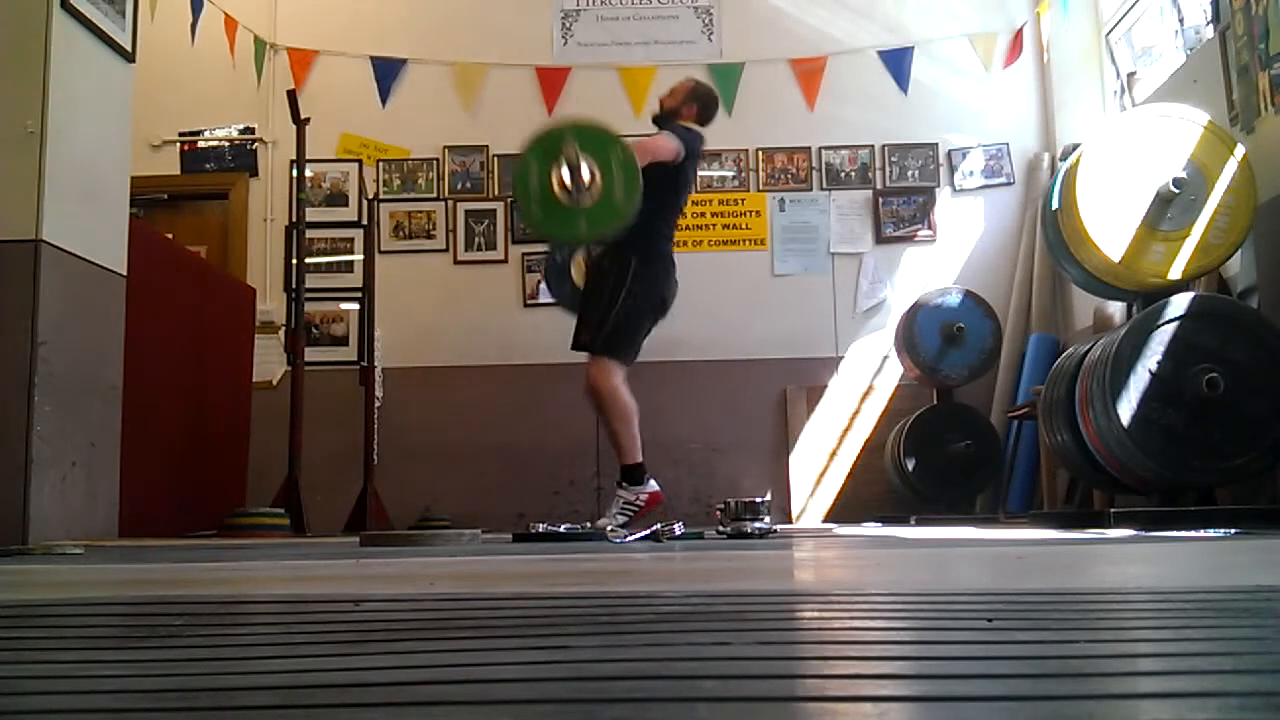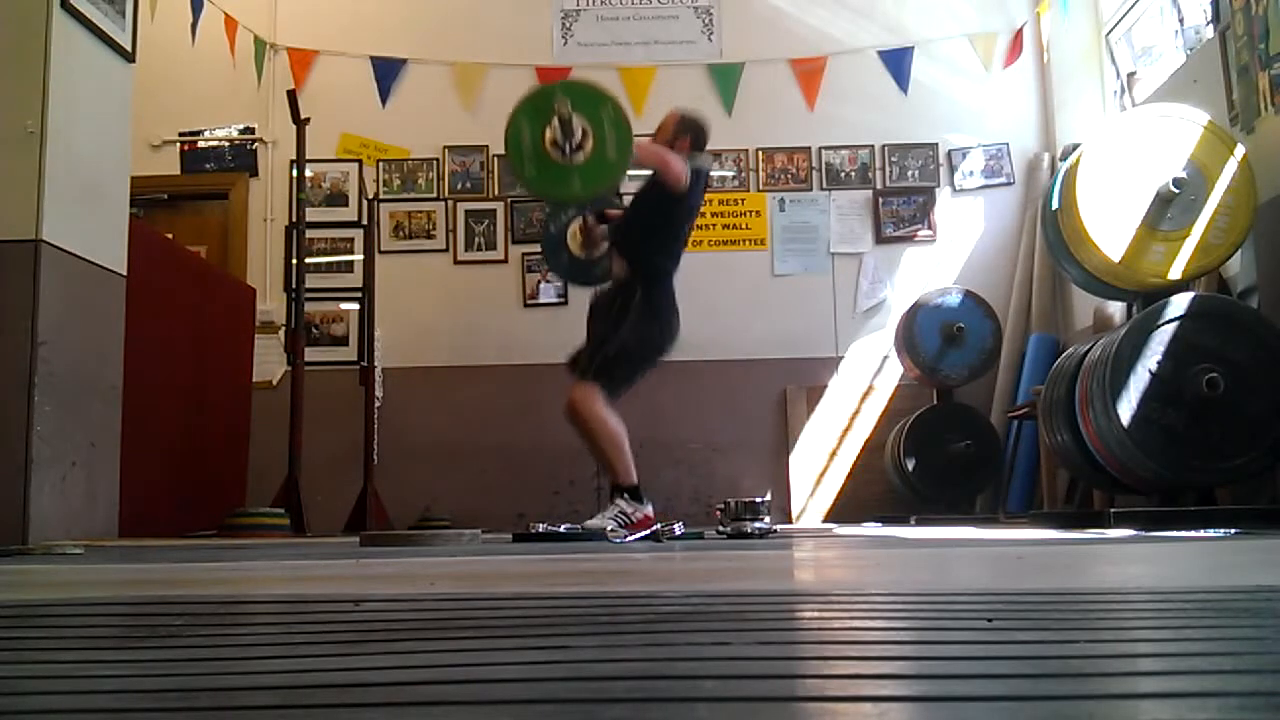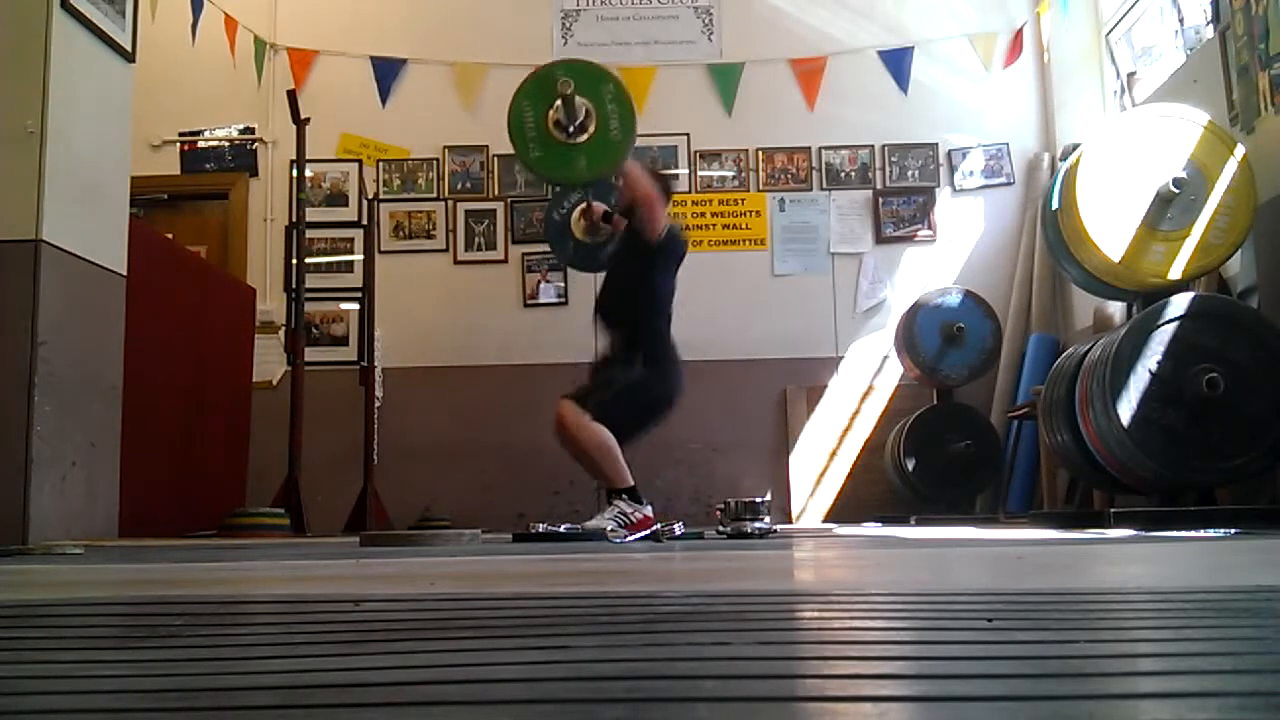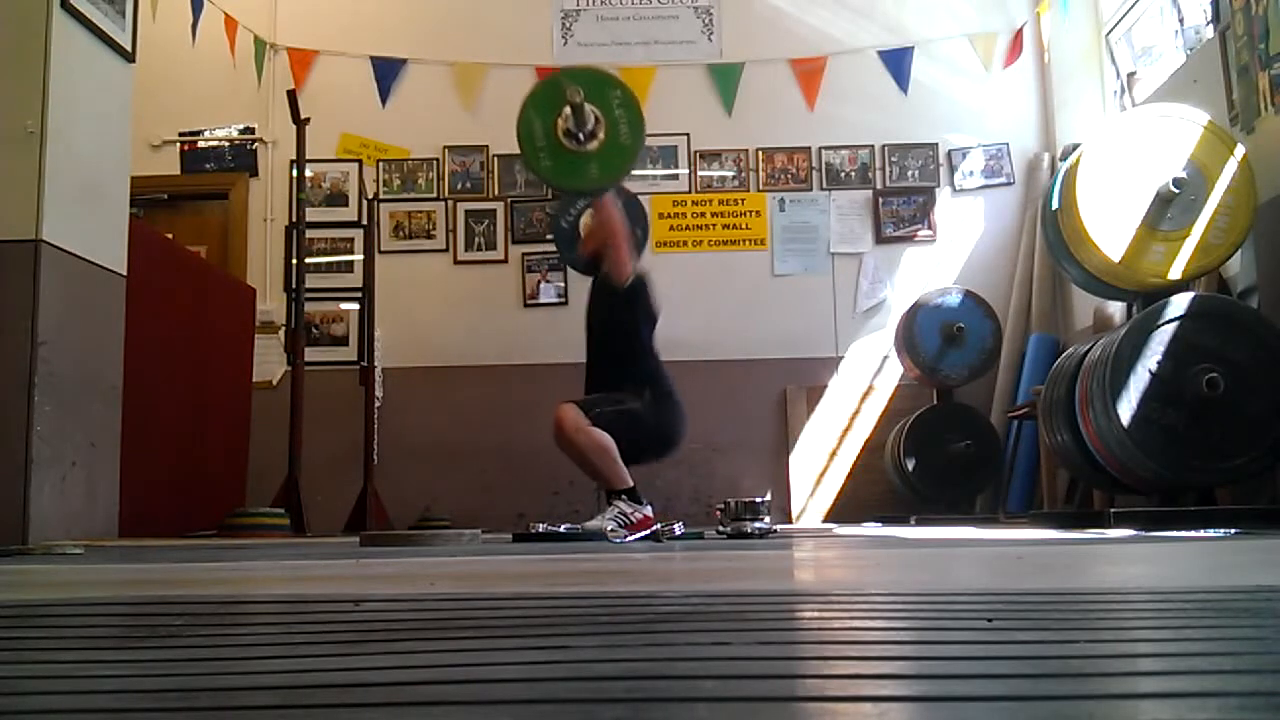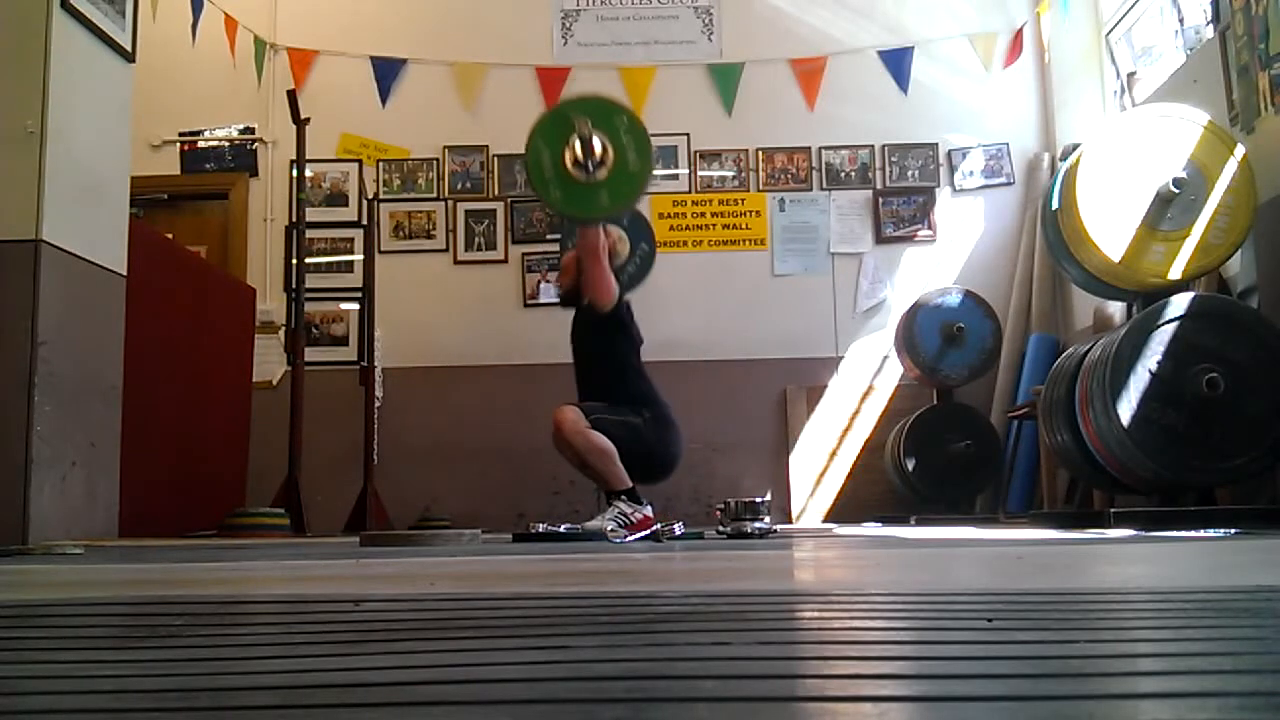
dt=0.1s
person 1, frame 1
left shoulder: (678, 138)
right shoulder: (677, 148)
left elbow: (645, 149)
left hip: (639, 267)
right hip: (634, 269)
left knee: (602, 374)
right knee: (605, 379)
left ankle: (637, 484)
right ankle: (635, 484)
person 1, frame 2
left shoulder: (685, 176)
right shoulder: (664, 190)
left elbow: (659, 157)
right wrist: (601, 219)
left hip: (643, 308)
right hip: (632, 305)
left knee: (583, 398)
right knee: (588, 401)
left ankle: (632, 502)
right ankle: (629, 497)
person 1, frame 3
left shoulder: (658, 236)
right shoulder: (642, 237)
left elbow: (640, 189)
right wrist: (603, 214)
left hip: (649, 364)
right hip: (635, 358)
left knee: (571, 416)
right knee: (581, 420)
left ankle: (632, 504)
right ankle: (625, 501)
person 1, frame 4
left shoulder: (626, 283)
right shoulder: (611, 286)
left elbow: (615, 233)
right elbow: (606, 233)
right wrist: (601, 207)
left hip: (654, 415)
right hip: (644, 415)
left knee: (569, 419)
right knee: (569, 427)
left ankle: (631, 506)
right ankle: (626, 502)
person 1, frame 5
left shoulder: (607, 308)
right shoulder: (595, 311)
left elbow: (594, 254)
right elbow: (599, 255)
left hip: (652, 437)
right hip: (644, 433)
left knee: (568, 420)
right knee: (567, 431)
left ankle: (632, 506)
right ankle: (627, 503)
